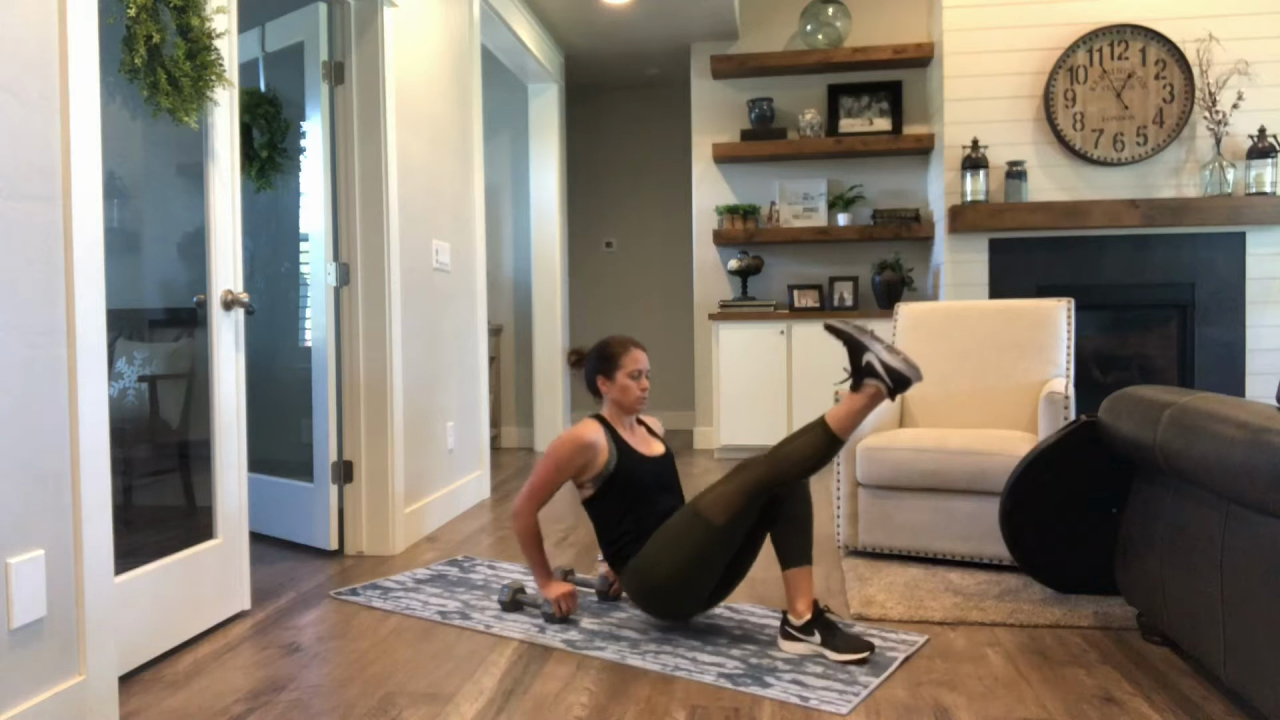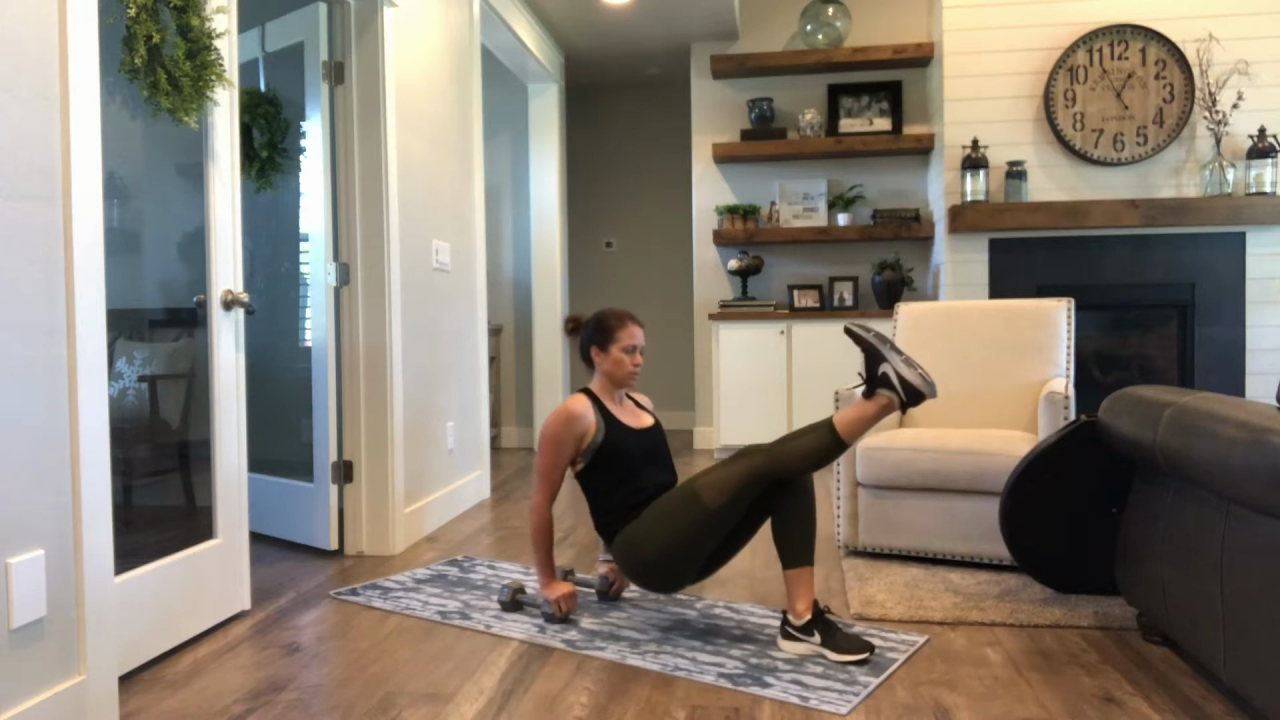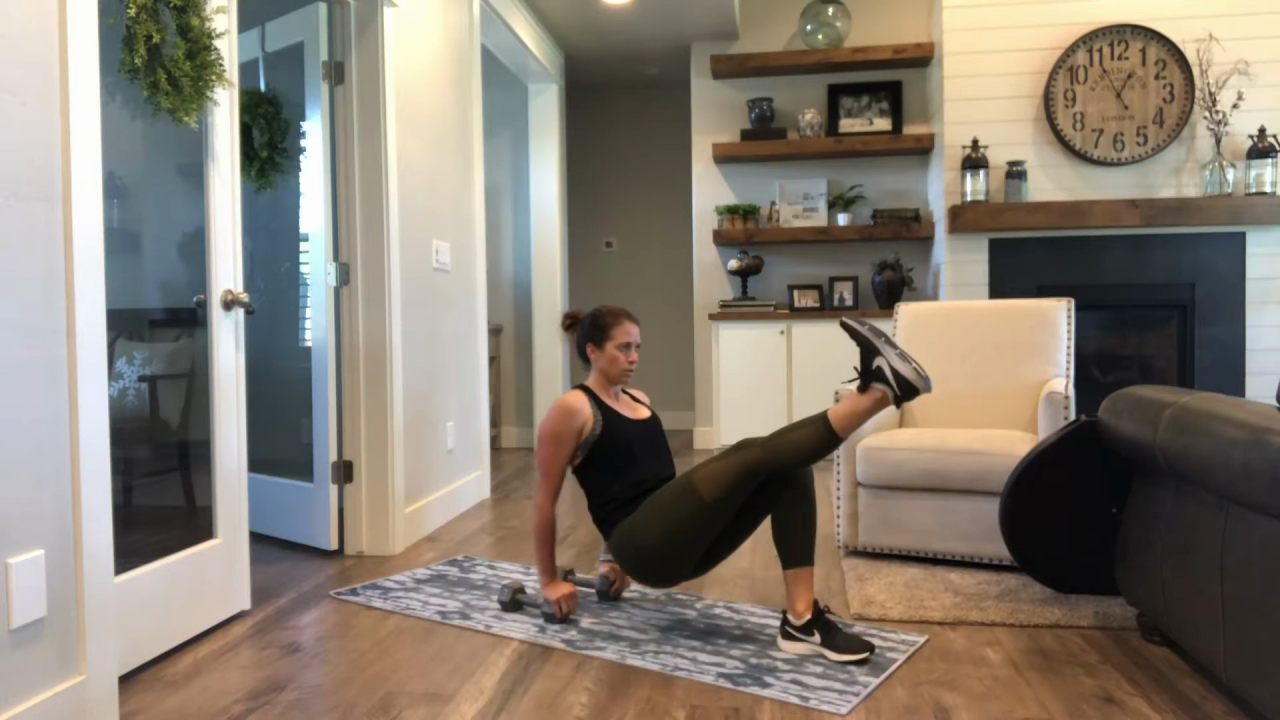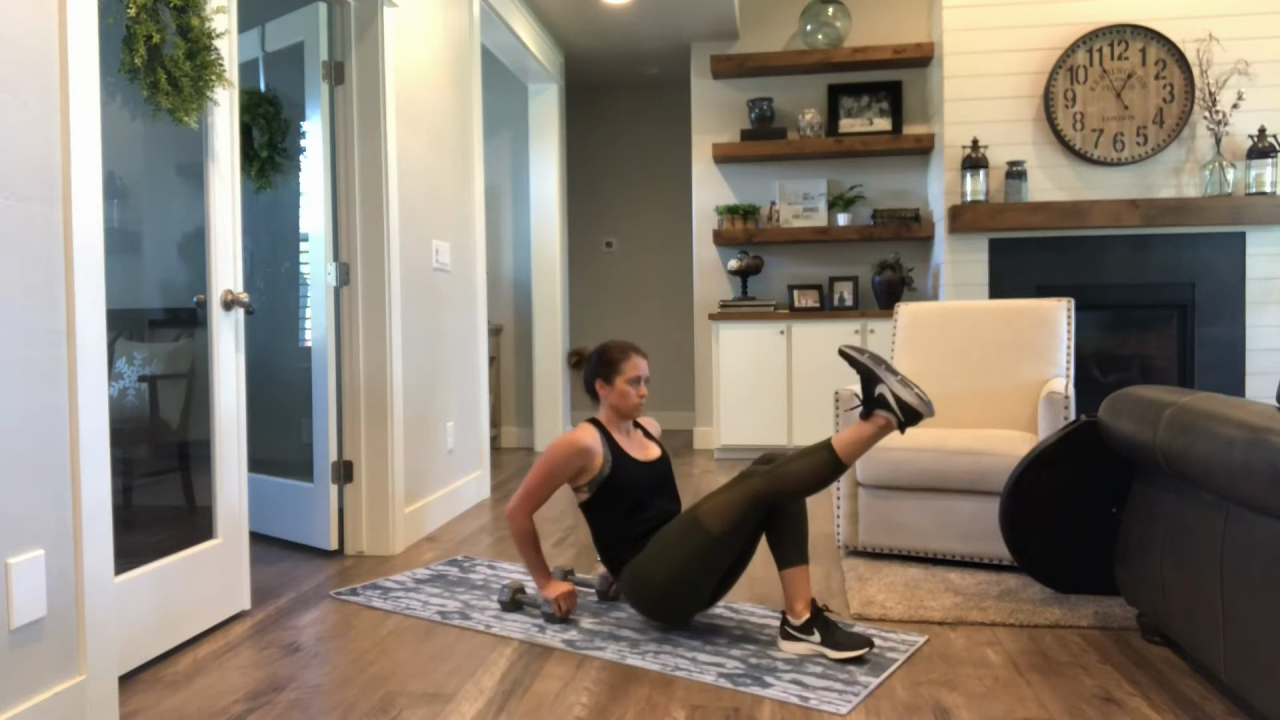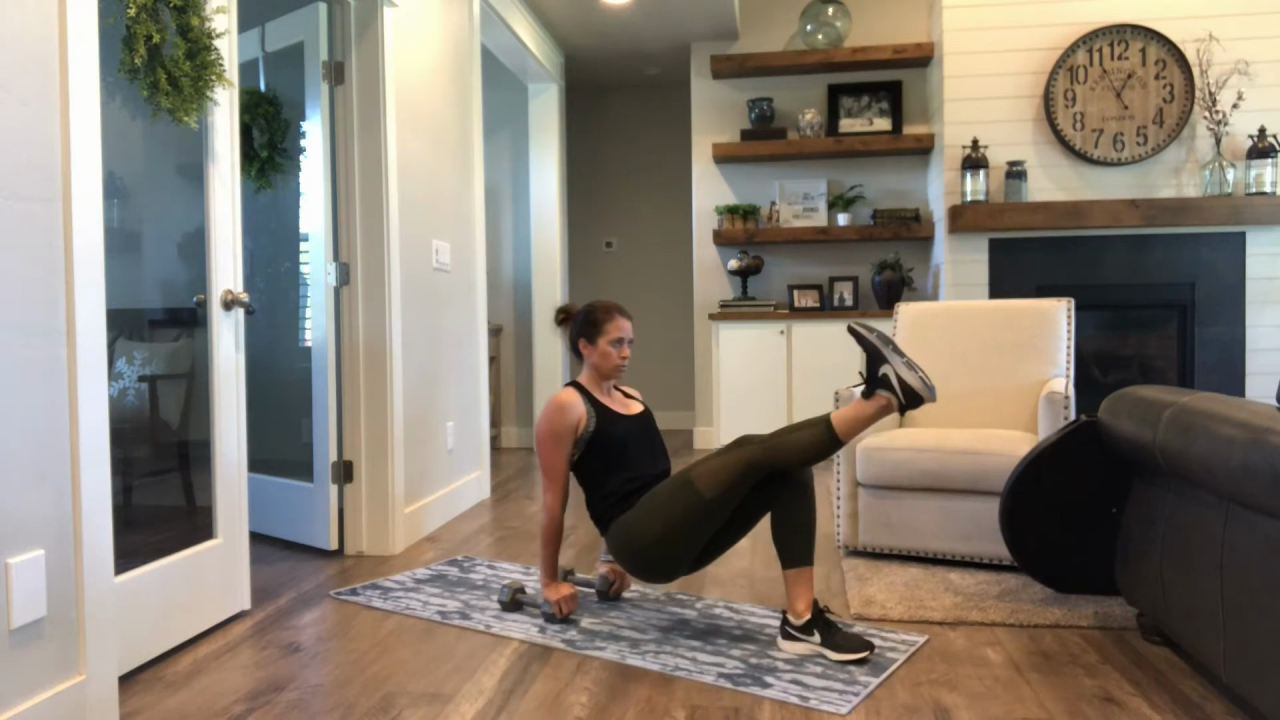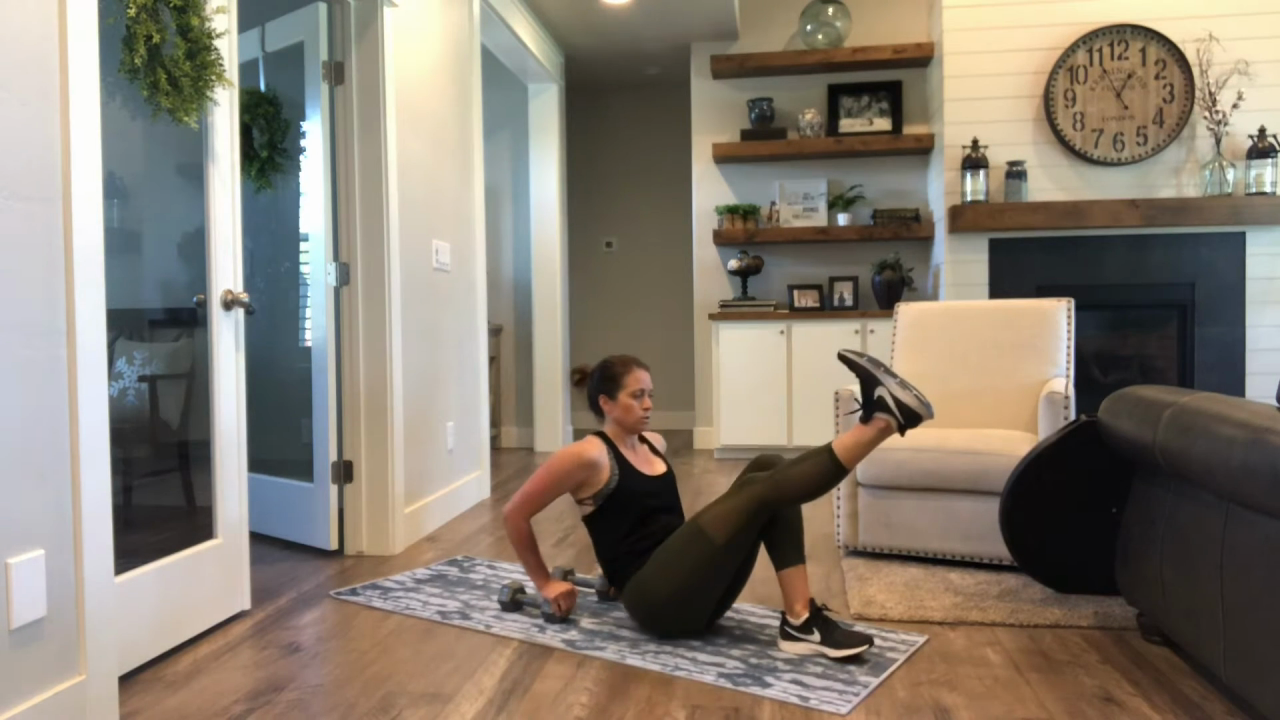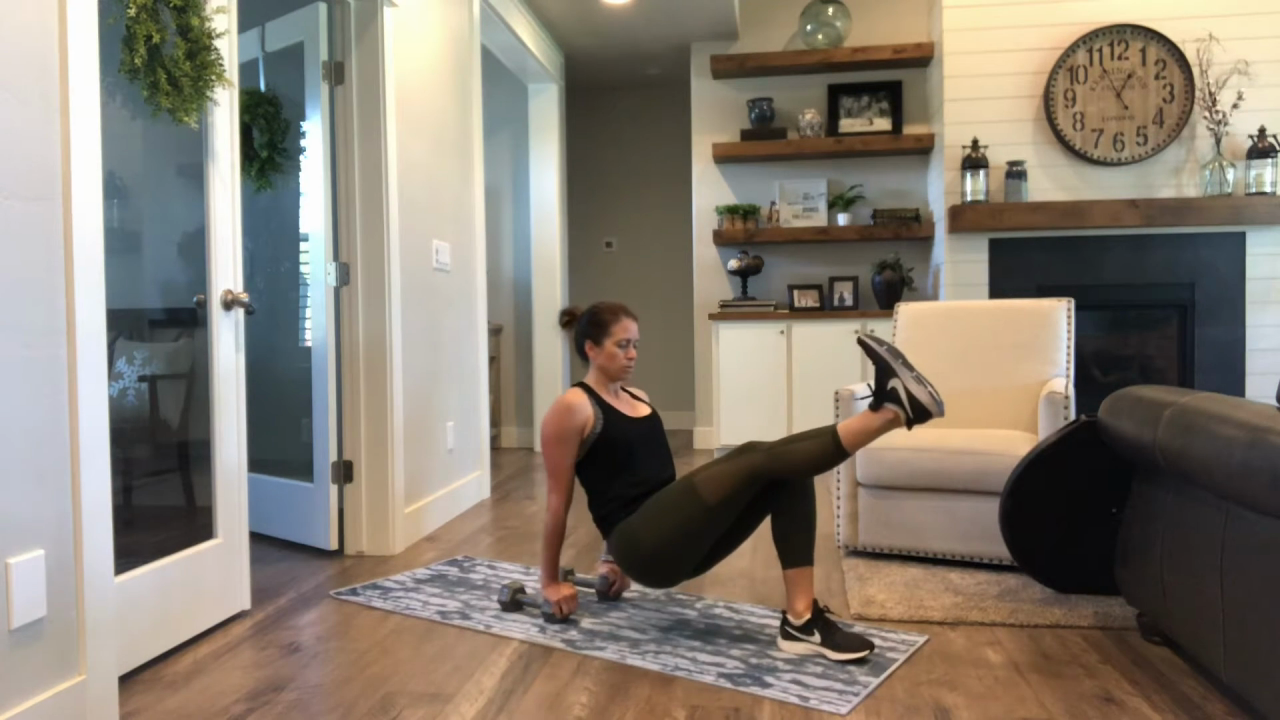
dt=0.7s
person 1, frame 1
left shoulder: (650, 429)
right shoulder: (585, 440)
right elbow: (523, 509)
left wrist: (614, 560)
right wrist: (547, 582)
left hip: (694, 569)
right hip: (657, 580)
left knee: (785, 479)
right knee: (757, 474)
left ankle: (801, 623)
person 1, frame 2
left shoulder: (641, 405)
right shoulder: (574, 415)
right elbow: (542, 501)
left wrist: (610, 558)
right wrist: (548, 581)
left hip: (683, 541)
right hip: (648, 553)
left knee: (788, 474)
right knee: (757, 463)
left ankle: (801, 623)
right ankle: (884, 398)
person 1, frame 3
left shoulder: (637, 400)
right shoulder: (571, 410)
right elbow: (545, 501)
left wrist: (614, 558)
right wrist: (549, 581)
left hip: (683, 539)
right hip: (647, 547)
left knee: (789, 470)
right knee: (752, 456)
left ankle: (802, 621)
right ankle: (877, 391)
person 1, frame 4
left shoulder: (648, 429)
right shoulder: (583, 444)
right elbow: (517, 511)
right wrist: (546, 583)
left hip: (686, 569)
right hip: (654, 584)
left knee: (773, 469)
right knee: (757, 484)
left ankle: (801, 623)
right ankle: (881, 417)
person 1, frame 5
left shoulder: (629, 396)
right shoulder: (566, 408)
right elbow: (553, 501)
left wrist: (618, 559)
right wrist: (551, 582)
left hip: (678, 534)
right hip: (644, 541)
left knee: (787, 468)
right knee: (752, 453)
left ankle: (801, 622)
right ankle: (882, 398)
person 1, frame 6
left shoulder: (652, 444)
right shoulder: (587, 457)
right elbow: (514, 513)
right wrist: (546, 583)
left hip: (693, 583)
right hip: (657, 598)
left knee: (767, 469)
right knee: (759, 490)
left ankle: (801, 623)
person 1, frame 7
left shoulder: (636, 398)
right shoulder: (572, 409)
right elbow: (557, 501)
left wrist: (615, 558)
right wrist: (550, 582)
left hip: (680, 537)
right hip: (646, 546)
left knee: (785, 473)
right knee: (757, 460)
left ankle: (801, 622)
right ankle: (890, 411)
